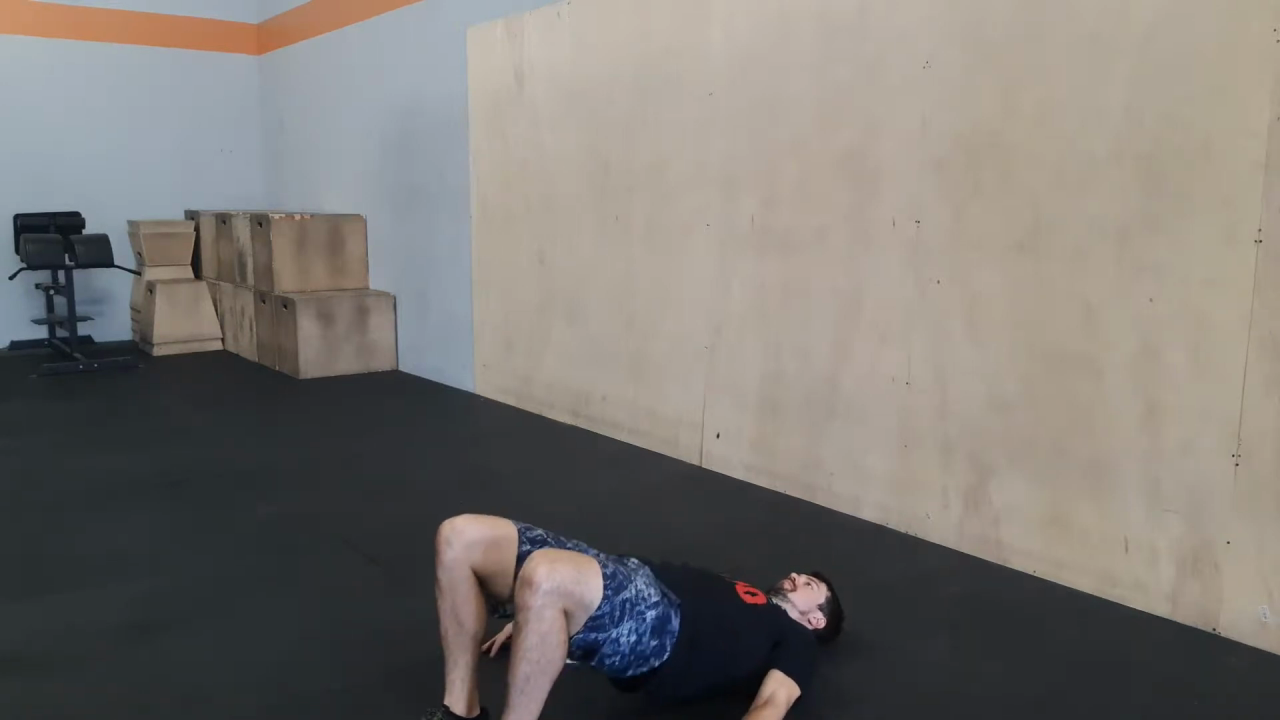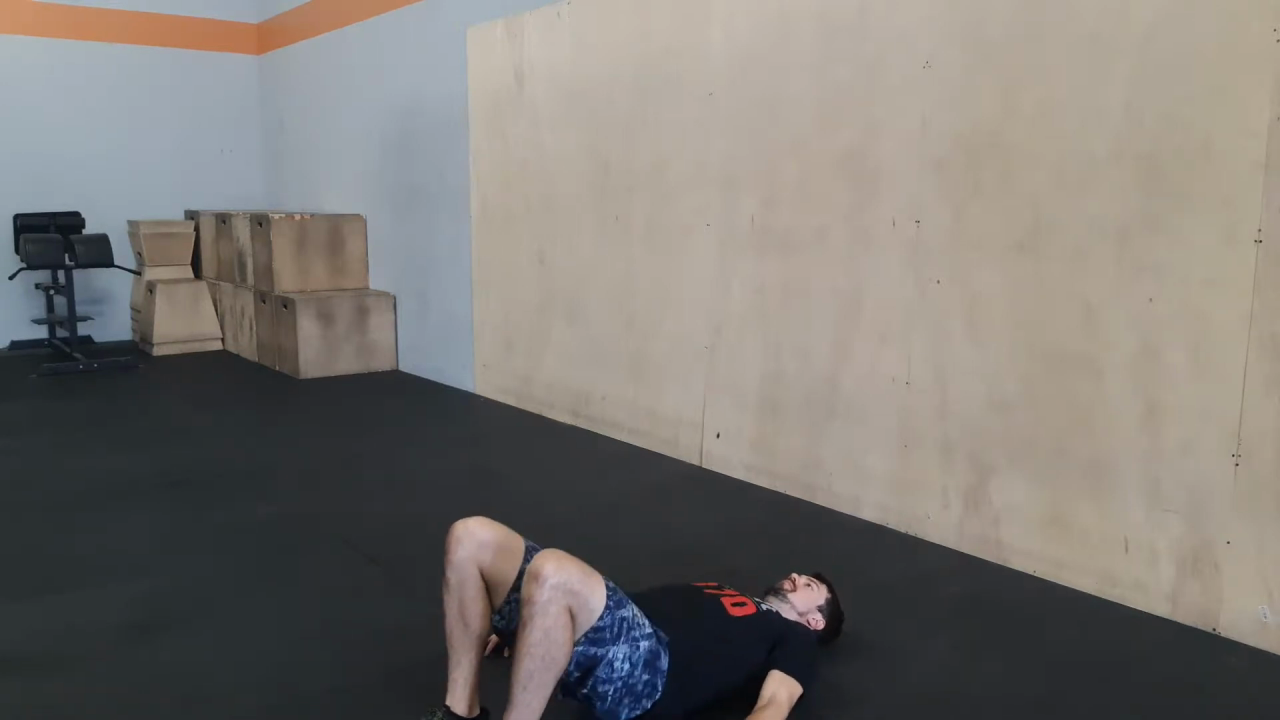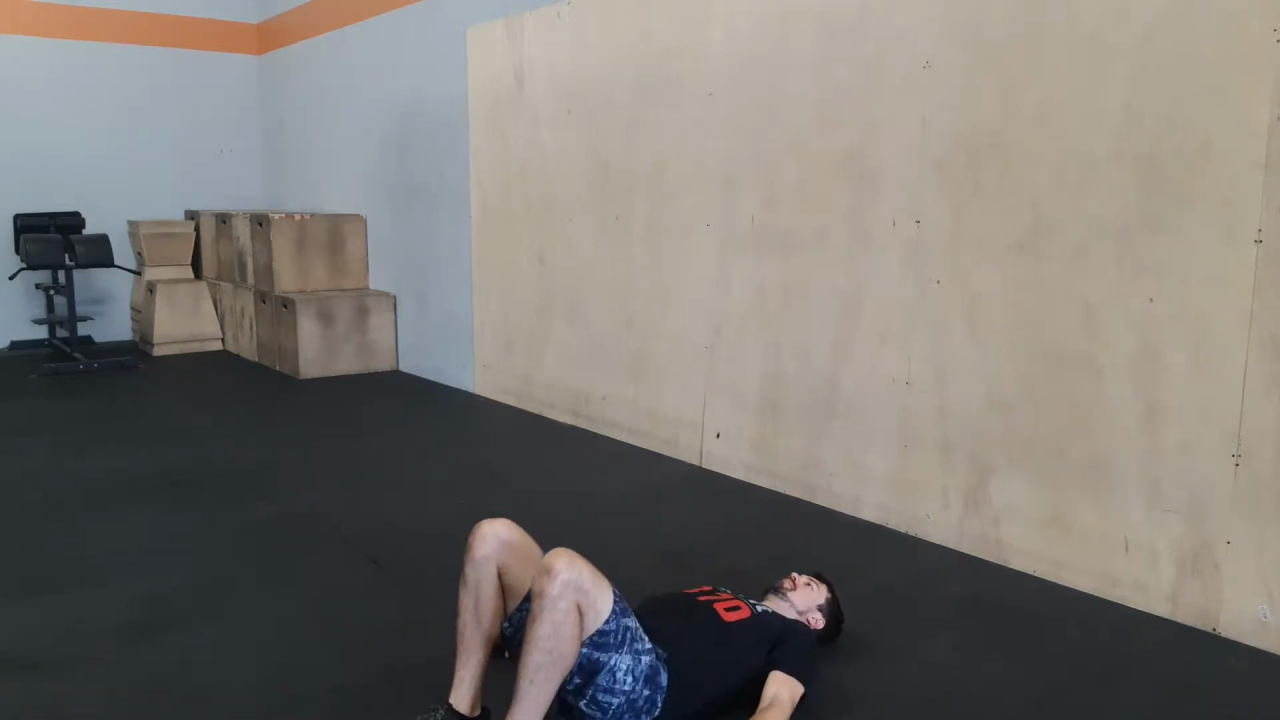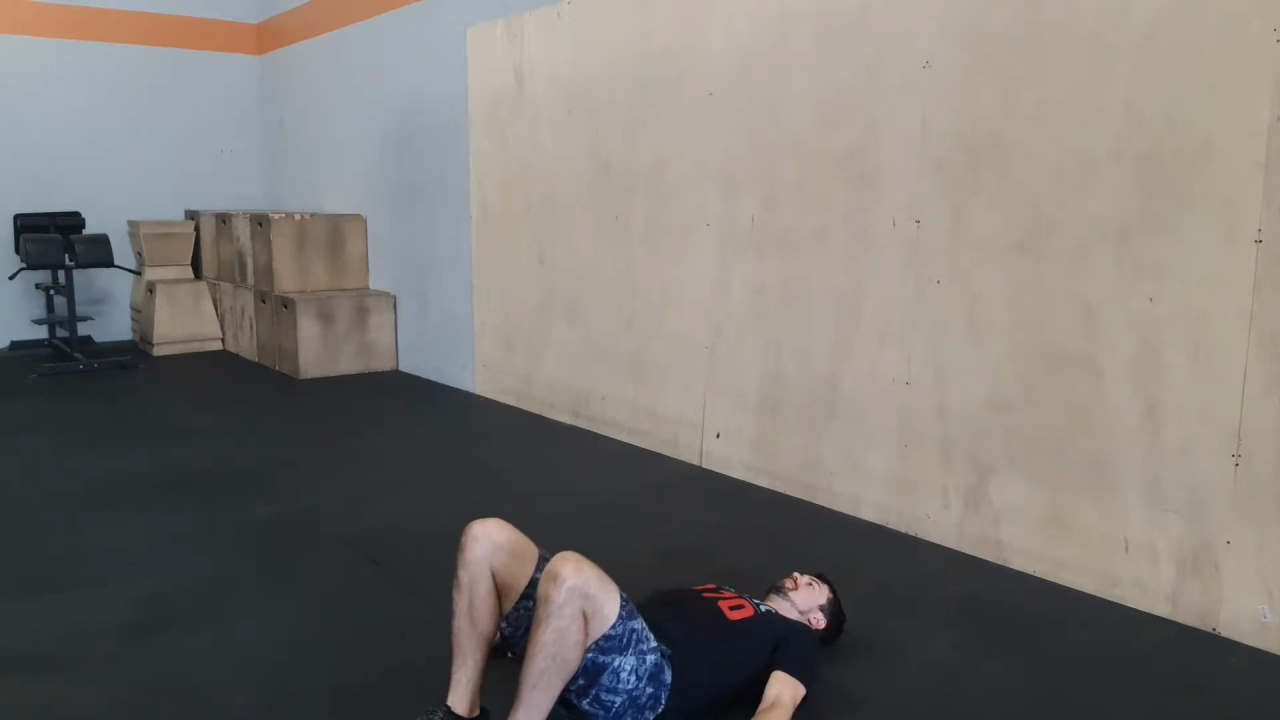
dt=0.5s
person 1, frame 1
left shoulder: (794, 638)
right shoulder: (736, 601)
right wrist: (533, 620)
left hip: (656, 618)
left knee: (545, 577)
right knee: (459, 538)
person 1, frame 2
left shoulder: (792, 638)
right shoulder: (720, 595)
right wrist: (531, 621)
left hip: (643, 665)
right hip: (595, 651)
left knee: (553, 572)
right knee: (472, 537)
person 1, frame 3
left shoulder: (792, 637)
right shoulder: (716, 598)
right wrist: (524, 621)
left hip: (640, 680)
right hip: (583, 663)
left knee: (564, 570)
right knee: (495, 537)
person 1, frame 4
left shoulder: (795, 638)
right shoulder: (721, 598)
right wrist: (535, 623)
left hip: (645, 674)
right hip: (592, 655)
left knee: (570, 574)
right knee: (486, 538)
